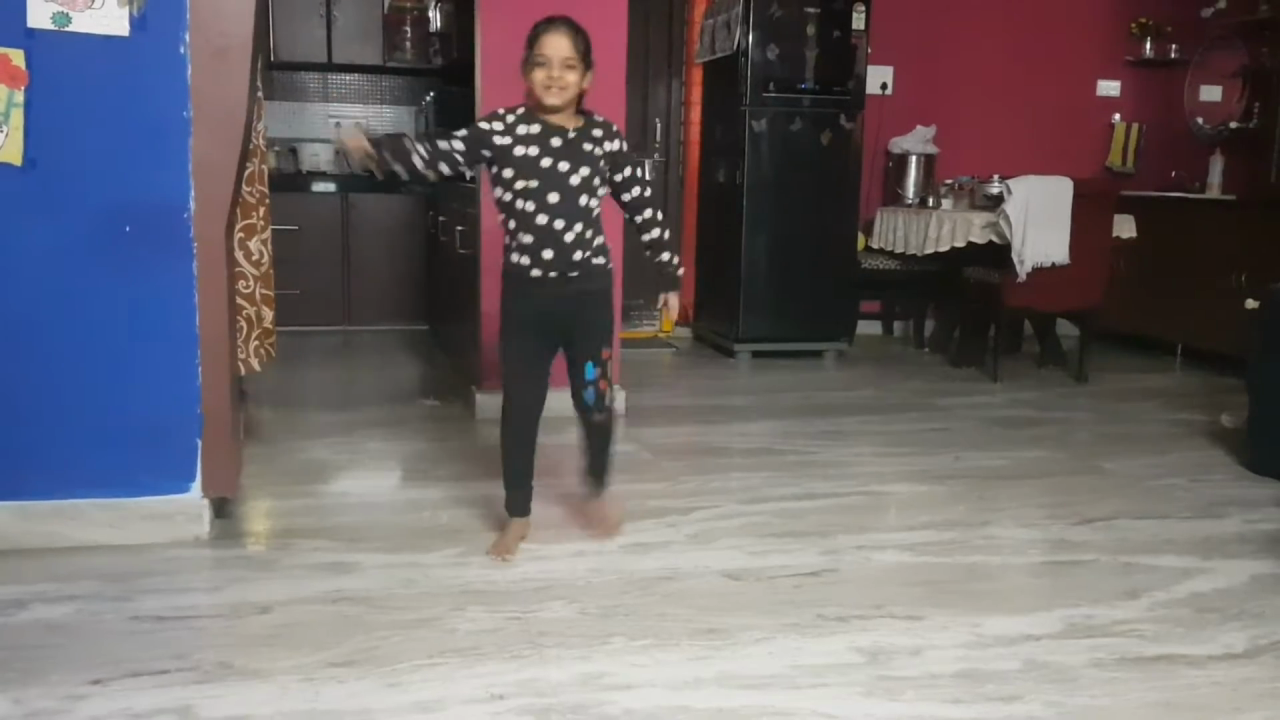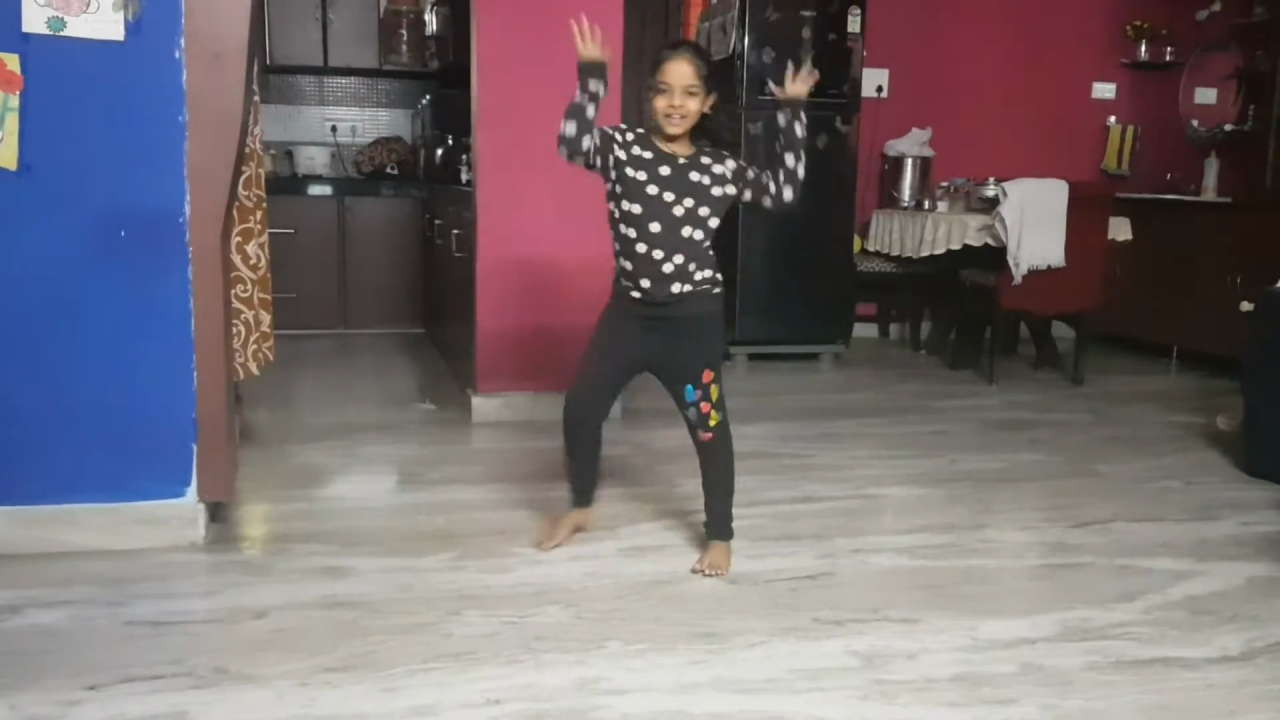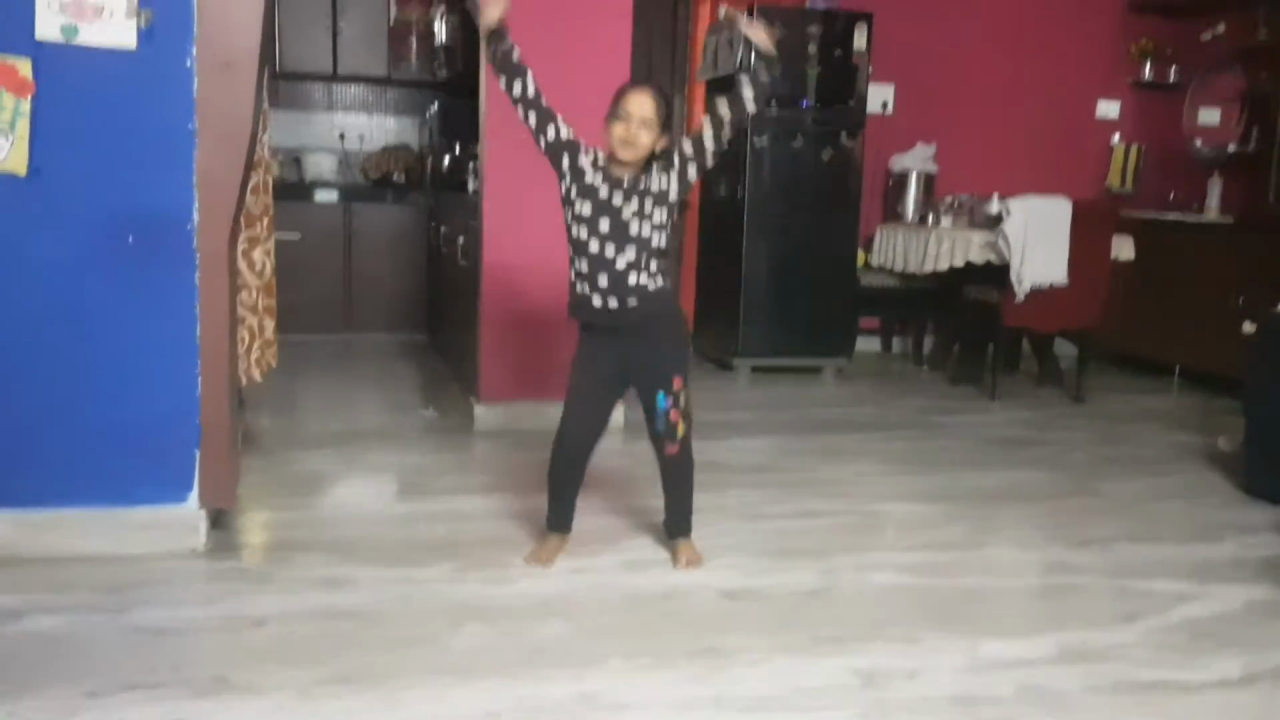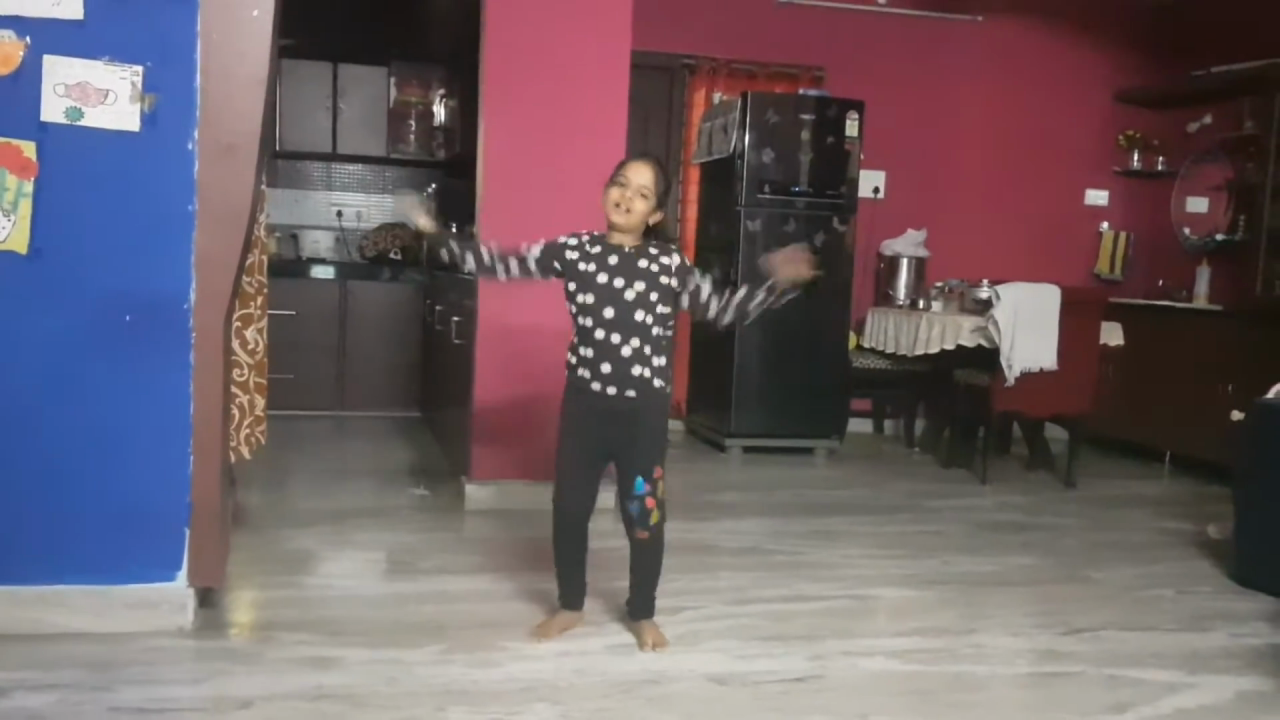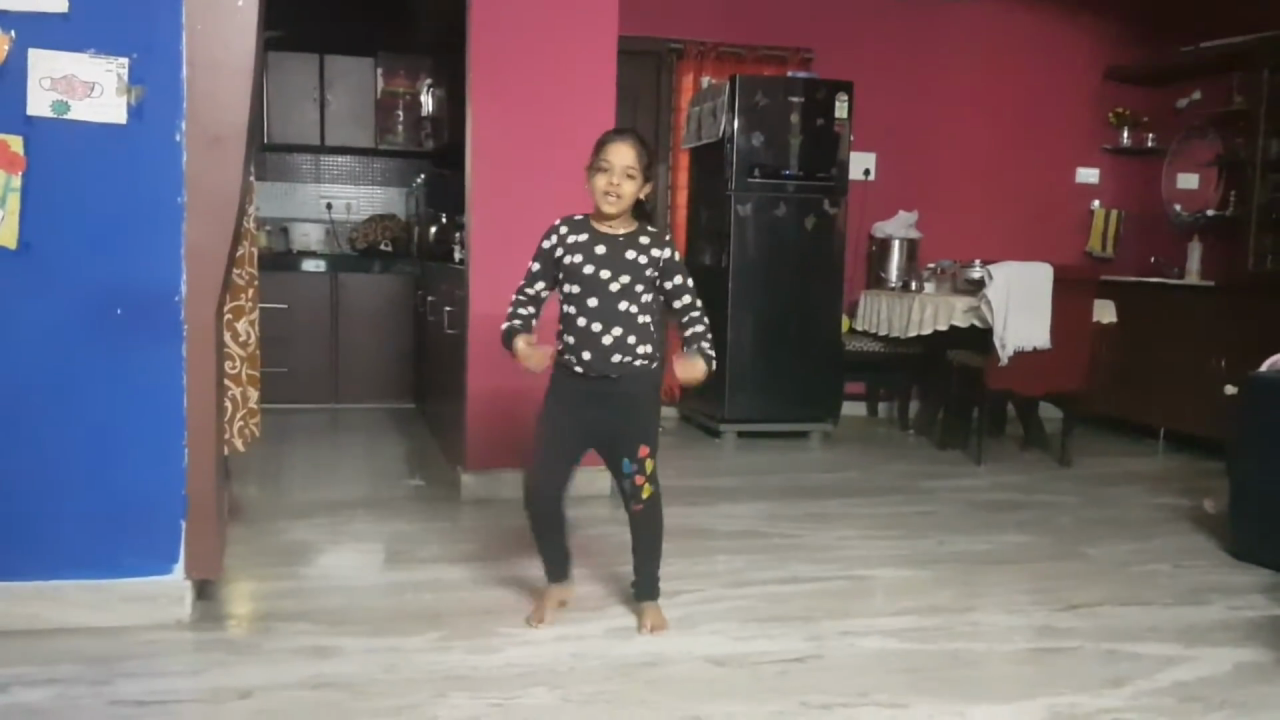
dt=1s
person 1, frame 1
left shoulder: (607, 139)
right shoulder: (499, 131)
left elbow: (642, 207)
right elbow: (434, 157)
left wrist: (670, 275)
right wrist: (378, 149)
left hip: (588, 289)
right hip: (527, 292)
left knee: (594, 401)
right knee: (520, 406)
left ankle: (595, 491)
right ankle: (517, 516)
person 1, frame 2
left shoulder: (718, 167)
right shoulder: (620, 147)
left elbow: (781, 190)
right elbow: (572, 143)
left wrist: (791, 112)
right wrist: (592, 70)
left hip: (692, 317)
right hip: (629, 311)
left knee: (708, 425)
right knee: (581, 405)
left ankle: (719, 535)
right ankle: (580, 505)
person 1, frame 3
left shoulder: (670, 175)
right shoulder: (576, 166)
left elbow: (725, 120)
right elbow: (531, 101)
left wrist: (760, 56)
left hip: (657, 330)
right hip: (600, 334)
left knee: (672, 436)
right knee: (575, 435)
left ankle: (680, 532)
right ankle: (556, 529)
person 1, frame 4
left shoulder: (670, 262)
right shoulder: (572, 250)
left elbow: (722, 309)
right elbow: (504, 263)
left wrist: (779, 281)
right wrist: (439, 236)
left hip: (644, 411)
right hip: (585, 405)
left knee: (646, 518)
right knee: (569, 511)
left ankle: (642, 614)
right ankle: (569, 605)
person 1, frame 5
left shoulder: (657, 247)
right shoulder: (561, 236)
left elbow: (690, 308)
right elbow: (526, 297)
left wrist: (700, 354)
right wrist: (519, 337)
left hip: (633, 390)
right hip: (571, 385)
left knee: (641, 495)
right knee: (540, 488)
left ankle: (647, 596)
right ankle: (557, 580)
